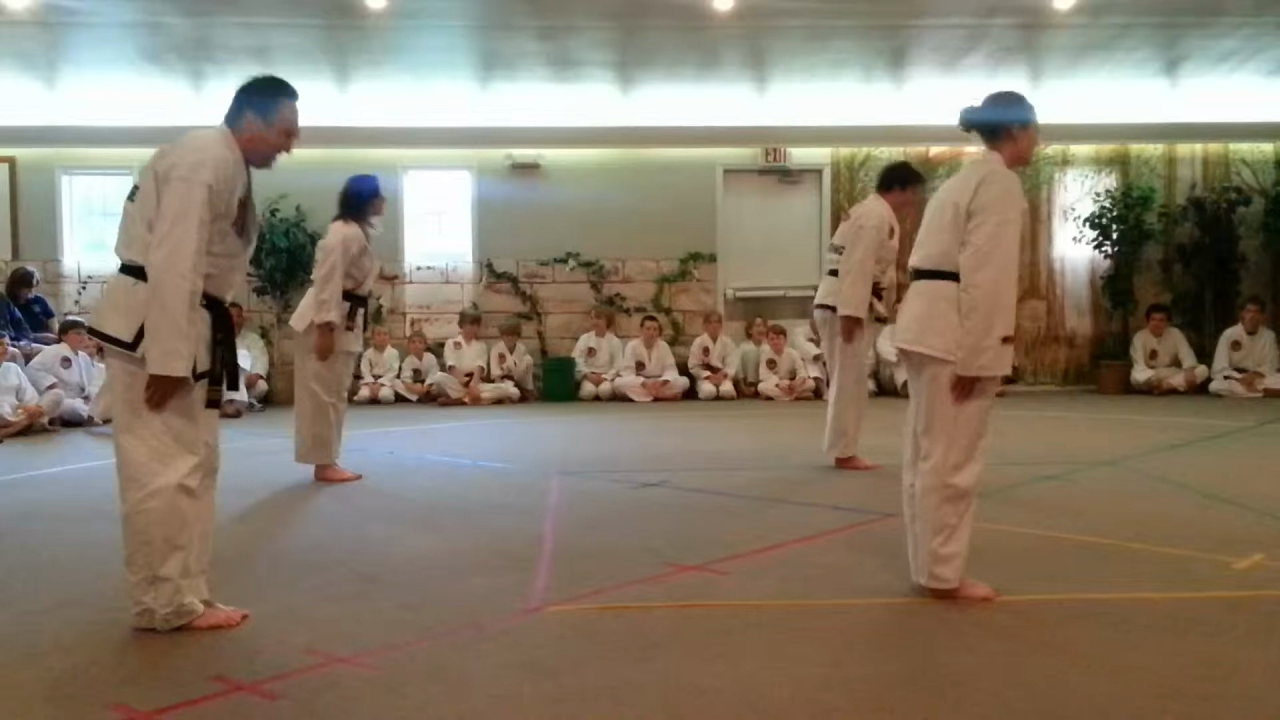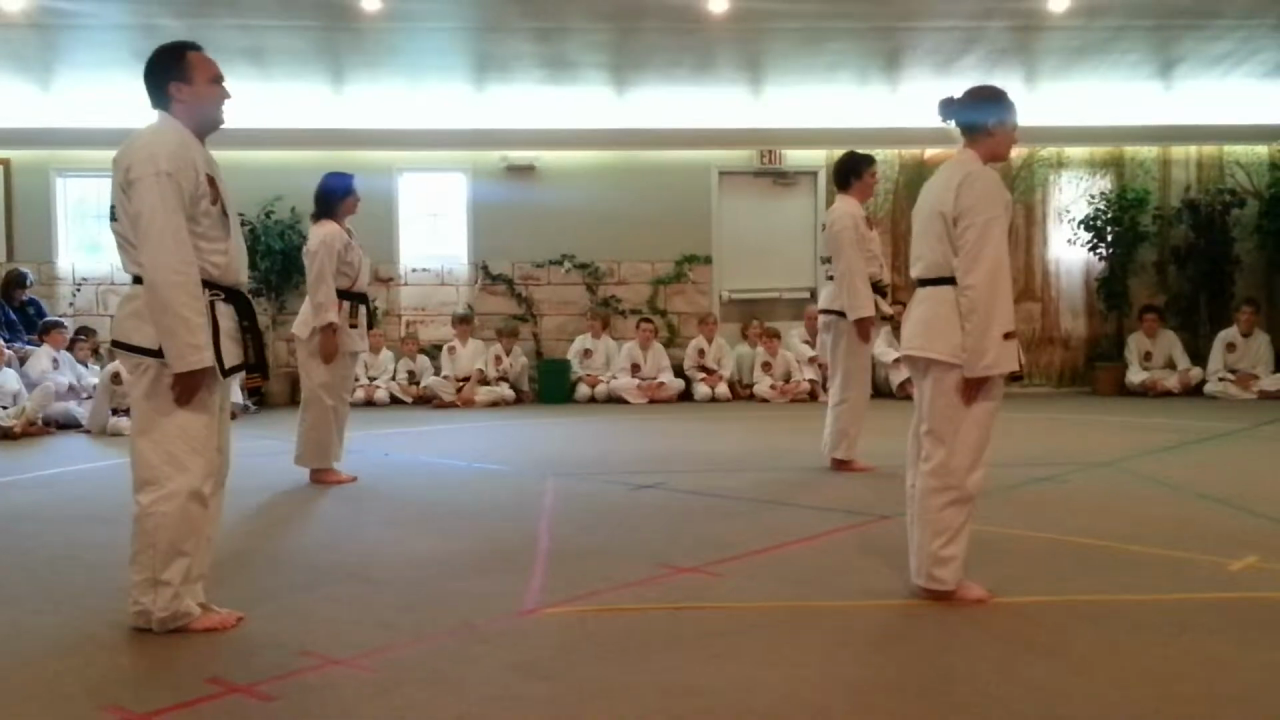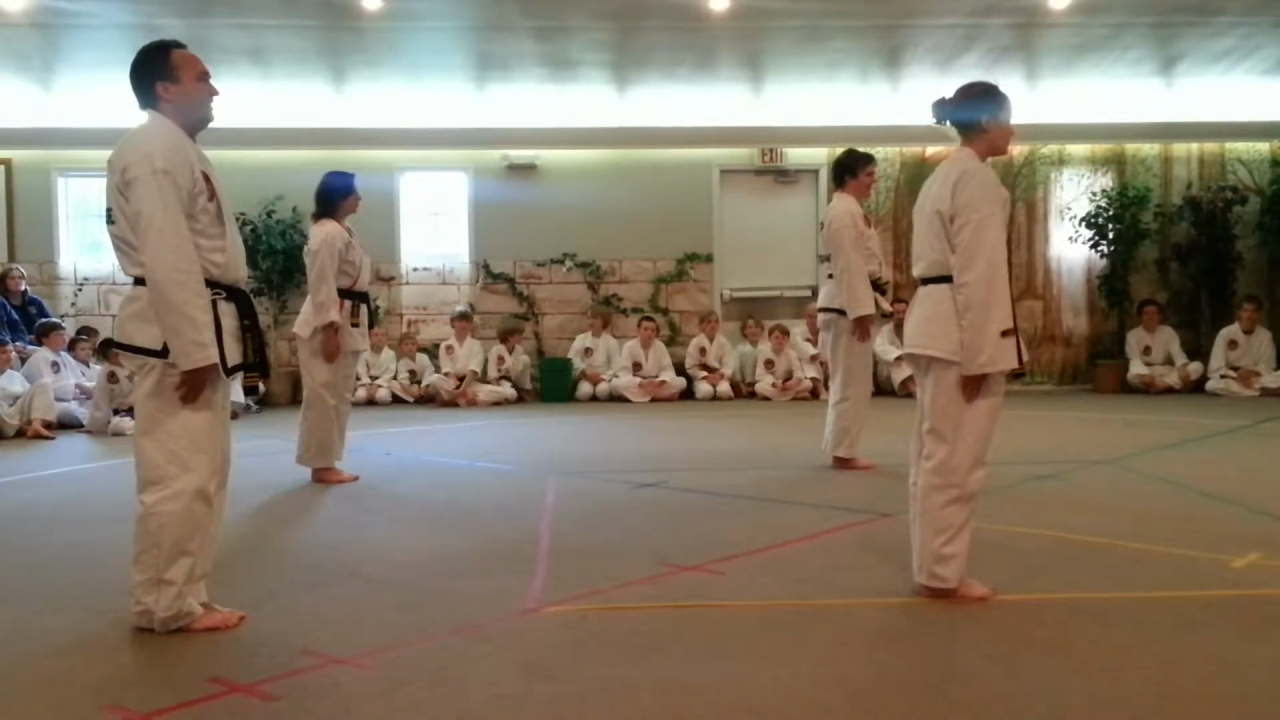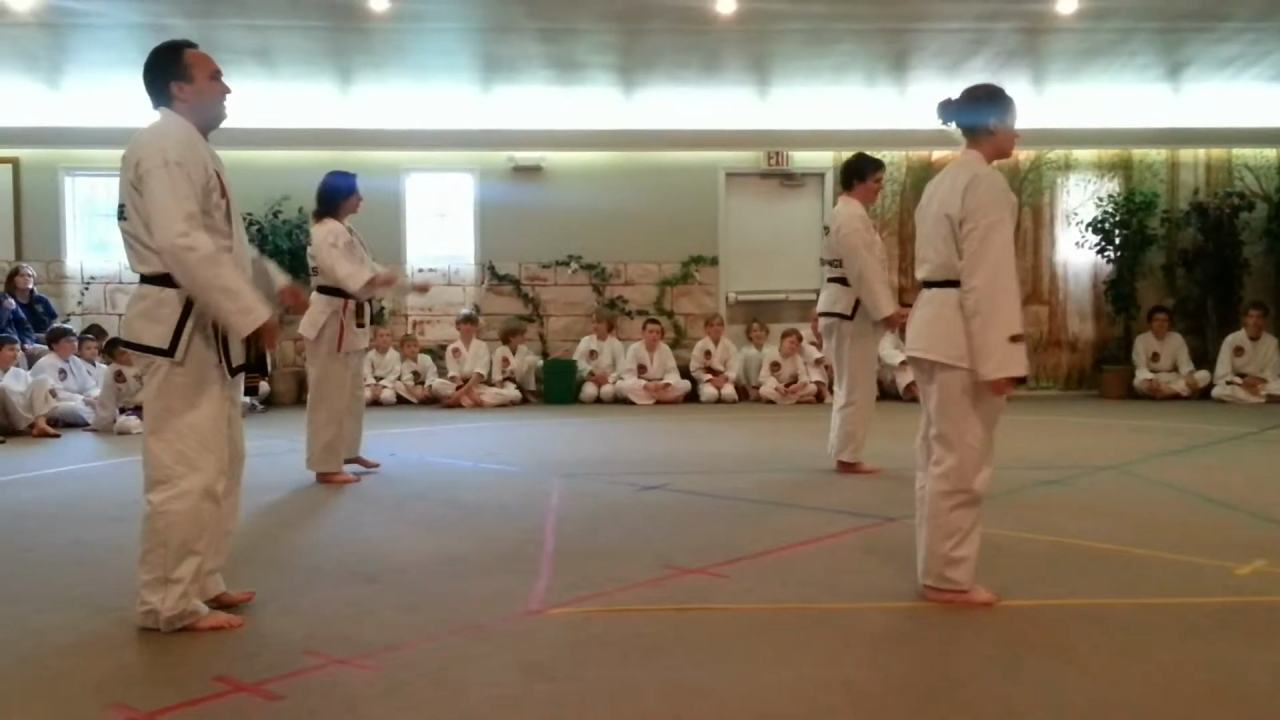
dt=0.5s
person 1, frame 1
left shoulder: (226, 167)
right shoulder: (204, 160)
right elbow: (171, 266)
left wrist: (185, 353)
right wrist: (167, 361)
left hip: (183, 326)
right hip: (149, 330)
left knee: (194, 464)
right knee: (164, 470)
left ankle: (183, 594)
right ankle: (165, 603)
person 1, frame 2
left shoulder: (187, 150)
right shoulder: (158, 151)
right elbow: (166, 263)
right wrist: (188, 354)
left hip: (202, 328)
right hip: (173, 332)
left knee: (201, 471)
right knee: (175, 475)
left ankle: (181, 597)
right ankle: (163, 605)
person 1, frame 3
left shoulder: (178, 150)
right shoulder: (154, 151)
right elbow: (169, 262)
right wrist: (194, 351)
left hip: (201, 327)
right hip: (174, 333)
left knee: (202, 471)
right knee: (180, 474)
left ankle: (183, 594)
right ankle: (166, 605)
person 1, frame 4
left shoulder: (190, 147)
right shoulder: (165, 145)
left elbow: (222, 238)
right elbow: (184, 244)
left wrist: (276, 283)
right wrist: (249, 312)
left hip: (203, 327)
right hip: (180, 327)
left knee: (219, 461)
right knee: (187, 471)
left ankle: (198, 579)
right ankle: (169, 604)
person 2, frame 1
left shoulder: (968, 177)
right shoulder: (1001, 182)
right elbow: (985, 276)
right wrist: (976, 357)
left hip: (926, 319)
right hip: (952, 326)
left knee: (929, 451)
right knee: (950, 456)
left ankle: (932, 566)
right ankle: (943, 575)
person 2, frame 2
left shoulder: (942, 178)
right shoulder: (981, 180)
right elbow: (981, 276)
right wrist: (981, 357)
left hip: (930, 323)
right hip: (961, 330)
left knee: (932, 454)
right knee: (953, 458)
left ankle: (931, 568)
right ankle: (940, 576)
person 2, frame 3
left shoulder: (942, 176)
right shoulder: (976, 177)
right elbow: (978, 273)
right wrist: (980, 354)
left hip: (933, 321)
right hip: (961, 328)
left knee: (935, 452)
right knee: (955, 456)
left ankle: (935, 566)
right ankle: (942, 574)
person 2, frame 4
left shoulder: (945, 180)
right shoulder: (985, 180)
right elbow: (988, 274)
right wrist: (1000, 355)
left hip: (932, 323)
right hip: (961, 331)
left knee: (939, 457)
right knee: (961, 462)
left ankle: (937, 571)
right ankle: (947, 579)
person 3, frame 1
left shoulder: (872, 212)
right shoulder: (876, 216)
right elbow: (857, 267)
right wrist: (851, 313)
left hip: (843, 303)
right hip: (843, 305)
left knee: (851, 381)
right knee: (849, 382)
left ankle: (843, 449)
right ankle: (843, 453)
person 3, frame 2
left shoulder: (847, 212)
right shoulder: (847, 214)
right elbow: (850, 268)
left wrist: (861, 309)
right wrist: (861, 312)
left hip: (842, 306)
right hip: (847, 307)
left knee: (848, 384)
right knee: (851, 385)
left ankle: (839, 450)
right ankle: (841, 454)
person 3, frame 3
left shoulder: (845, 210)
right shoulder: (845, 212)
right elbow: (849, 266)
left wrist: (860, 307)
right wrist: (860, 310)
left hip: (842, 302)
right hip: (847, 305)
left knee: (847, 381)
right knee: (852, 383)
left ankle: (839, 448)
right ankle: (842, 452)
person 3, frame 4
left shoulder: (846, 213)
right shoulder: (852, 217)
right elbow: (863, 269)
left wrist: (882, 306)
right wrist: (886, 309)
left hip: (839, 303)
right hip: (850, 307)
left knee: (850, 383)
right knee: (858, 386)
left ankle: (843, 450)
right ankle: (847, 457)
person 4, frame 1
left shoulder: (361, 232)
right shoulder: (344, 234)
right elbow: (327, 283)
right wrist: (325, 329)
left hip: (344, 321)
right hip: (325, 321)
left knee: (335, 393)
right knee: (321, 393)
left ankle: (327, 460)
right ankle: (323, 464)
person 4, frame 2
left shoulder: (344, 232)
right shoulder: (326, 234)
right elbow: (320, 286)
left wrist: (364, 327)
right wrist: (327, 332)
left hip: (346, 323)
right hip: (327, 324)
left knee: (338, 397)
right knee: (323, 396)
left ankle: (325, 463)
right ankle: (319, 467)
person 4, frame 3
left shoulder: (344, 232)
right shoulder: (327, 234)
right elbow: (321, 286)
left wrist: (359, 327)
right wrist: (329, 330)
left hip: (347, 322)
right hip: (328, 323)
left knee: (338, 396)
right knee: (324, 396)
left ankle: (326, 462)
right ankle: (321, 465)
person 4, frame 4
left shoulder: (345, 232)
right shoulder: (326, 231)
left elbow: (366, 267)
right elbow: (340, 268)
left wrist: (408, 285)
right wrist: (370, 281)
left hip: (348, 320)
right hip: (330, 319)
left knee: (353, 391)
right knee: (329, 394)
left ankle: (348, 451)
right ankle: (326, 466)
